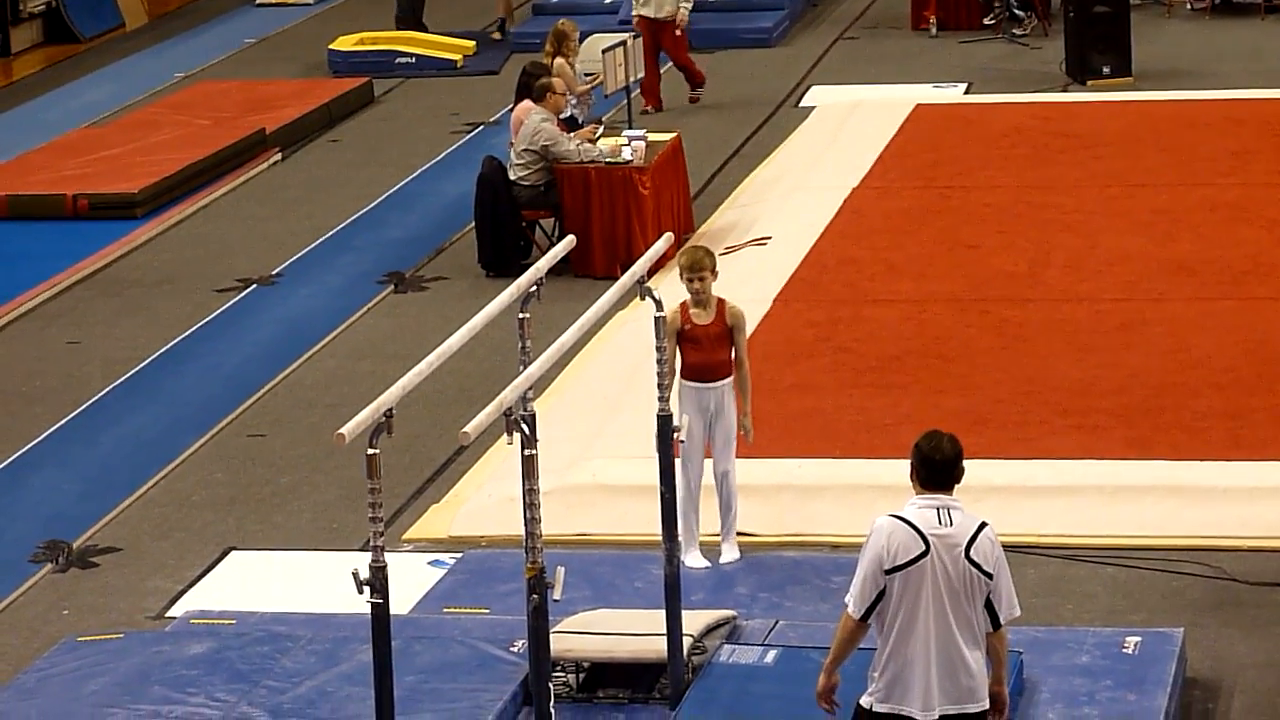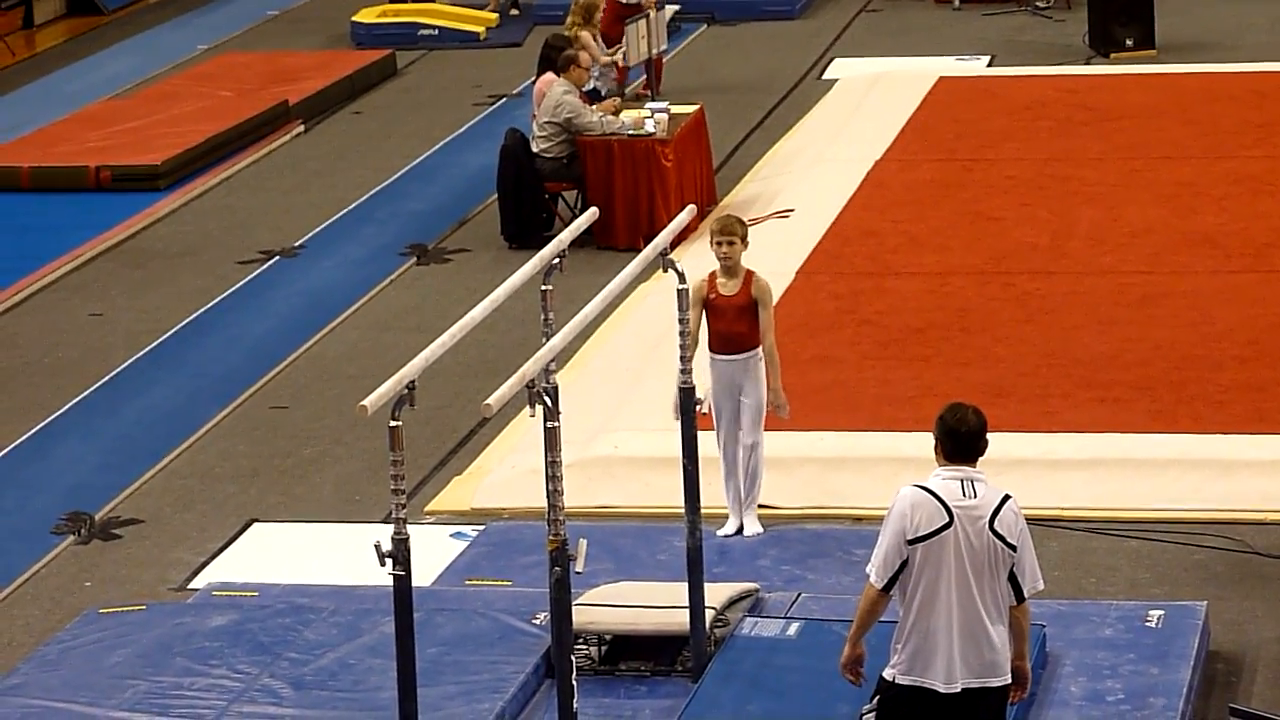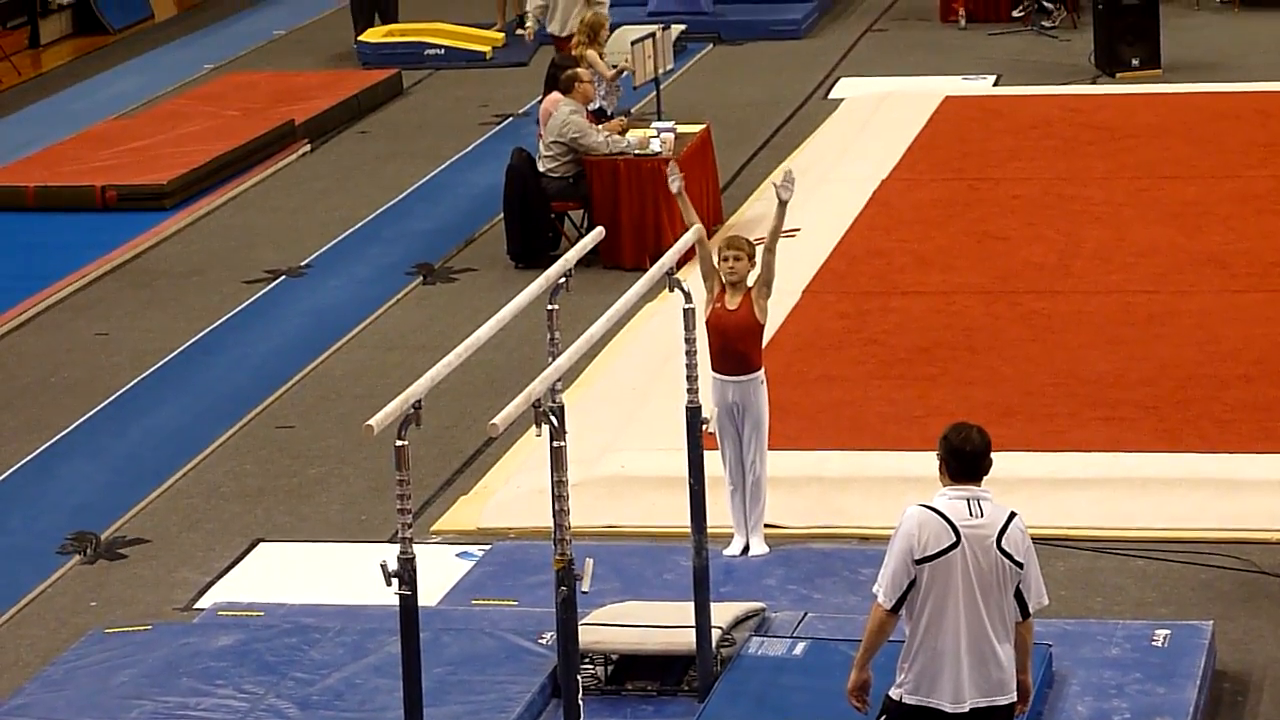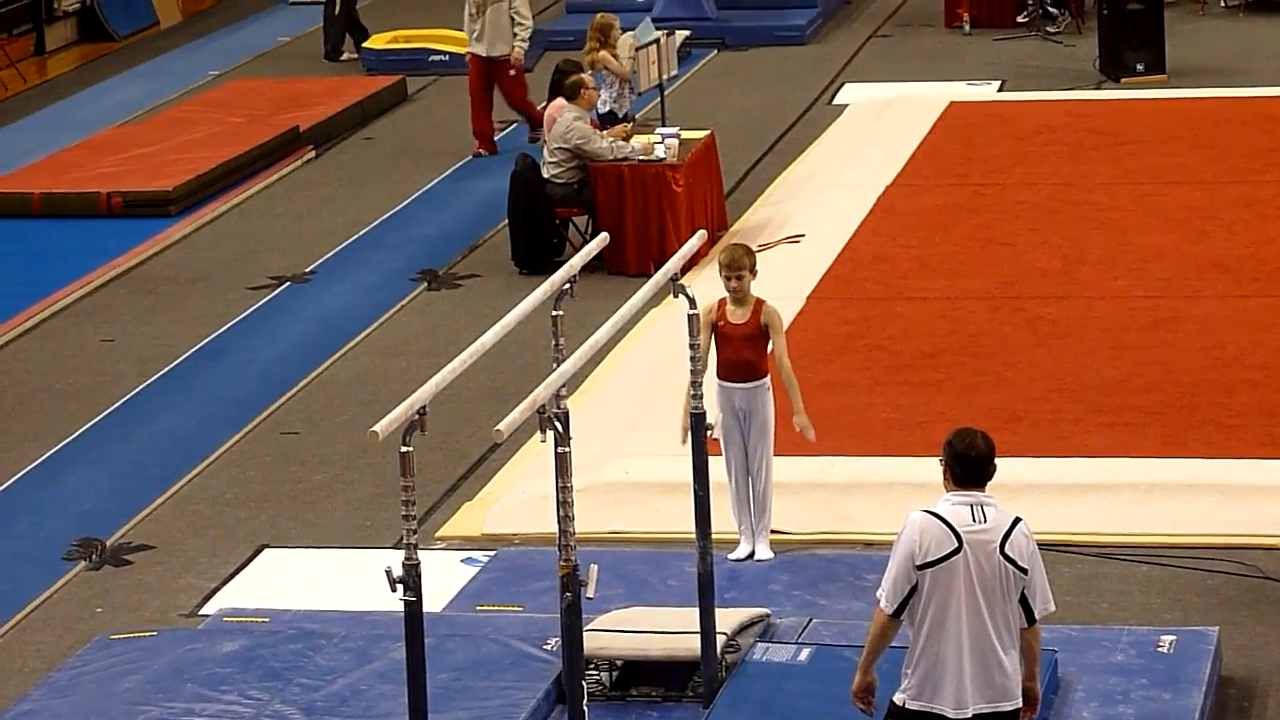
dt=0.7s
person 1, frame 1
left shoulder: (732, 314)
right shoulder: (675, 318)
left elbow: (741, 363)
right elbow: (667, 368)
left wrist: (746, 411)
left hip: (724, 393)
right hip: (691, 395)
left knee: (725, 470)
right knee: (691, 473)
left ankle: (729, 538)
right ankle: (689, 546)
person 1, frame 2
left shoulder: (758, 284)
right shoulder: (702, 287)
left elbow: (768, 337)
right elbow: (692, 336)
left wrist: (773, 386)
left hip: (749, 366)
right hip: (718, 367)
left knee: (749, 441)
right knee: (726, 444)
left ankle: (749, 510)
right ankle: (735, 512)
person 1, frame 3
left shoulder: (758, 296)
right shoulder: (713, 291)
left elbow: (770, 247)
right elbow: (700, 240)
left wrist: (782, 205)
right wrist: (680, 194)
left hip: (751, 387)
right hip: (721, 387)
left knee: (754, 464)
right knee: (731, 465)
left ankle: (756, 534)
right ankle: (739, 533)
person 1, frame 4
left shoulder: (767, 313)
right shoulder: (712, 312)
left elbow: (782, 362)
right elbow: (700, 359)
left wrist: (798, 410)
right wrist: (688, 408)
left hip: (757, 393)
right hip: (727, 394)
left knee: (760, 469)
right knee: (736, 469)
left ankle: (762, 537)
right ankle: (745, 537)
person 2, frame 1
left shoulder: (889, 531)
right shoulder: (983, 537)
left elbow: (858, 616)
right elbow: (995, 625)
left wrist: (829, 671)
right wrist: (998, 682)
left hip: (897, 695)
person 2, frame 2
left shoulder: (911, 501)
right shoulder: (1007, 509)
left elbow: (880, 587)
right elbow: (1018, 598)
left wrist: (854, 643)
right wrist: (1019, 658)
left hip: (918, 669)
right hip: (987, 670)
person 2, frame 3
left shoulder: (918, 521)
right shoulder: (1012, 527)
left elbow: (888, 608)
right elbow: (1023, 616)
left wrist: (860, 667)
right wrist: (1022, 673)
left hip: (924, 690)
right hip: (993, 690)
person 2, frame 4
left shoulder: (920, 527)
right shoulder: (1017, 533)
left elbow: (890, 612)
right elbow: (1030, 621)
left wrist: (865, 670)
right wrist: (1031, 679)
left hip: (928, 696)
right hip: (999, 696)
